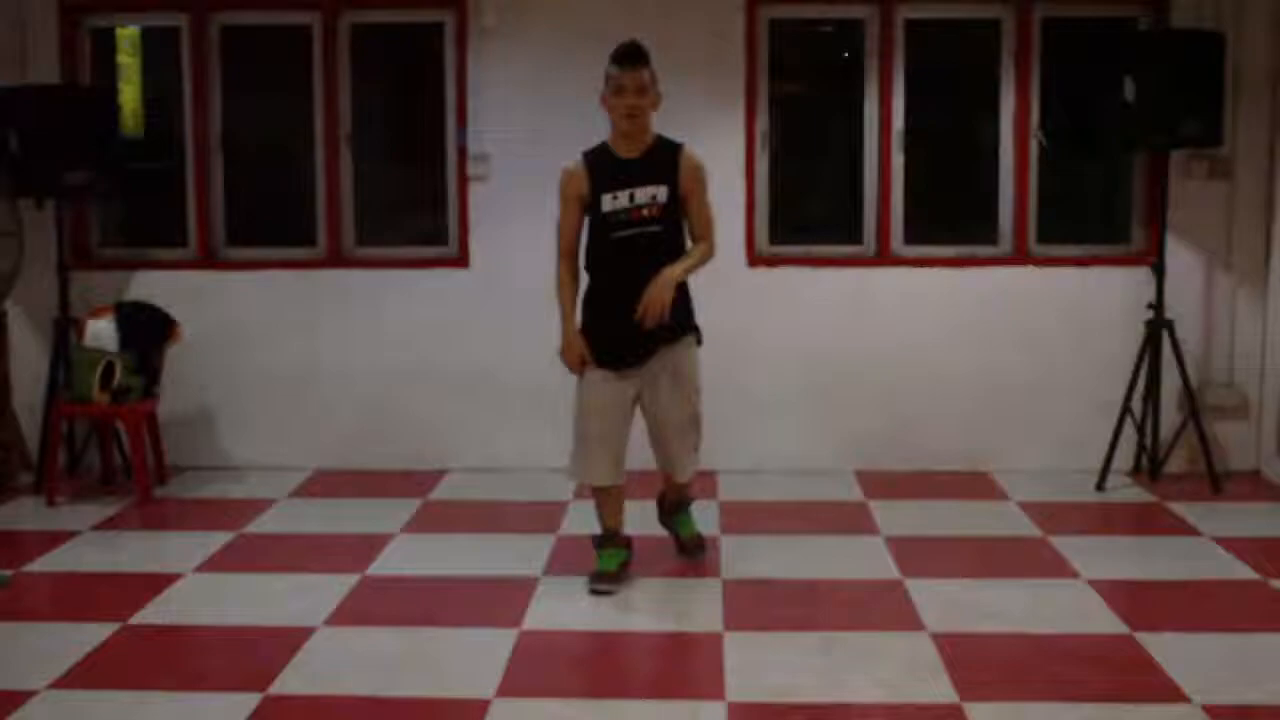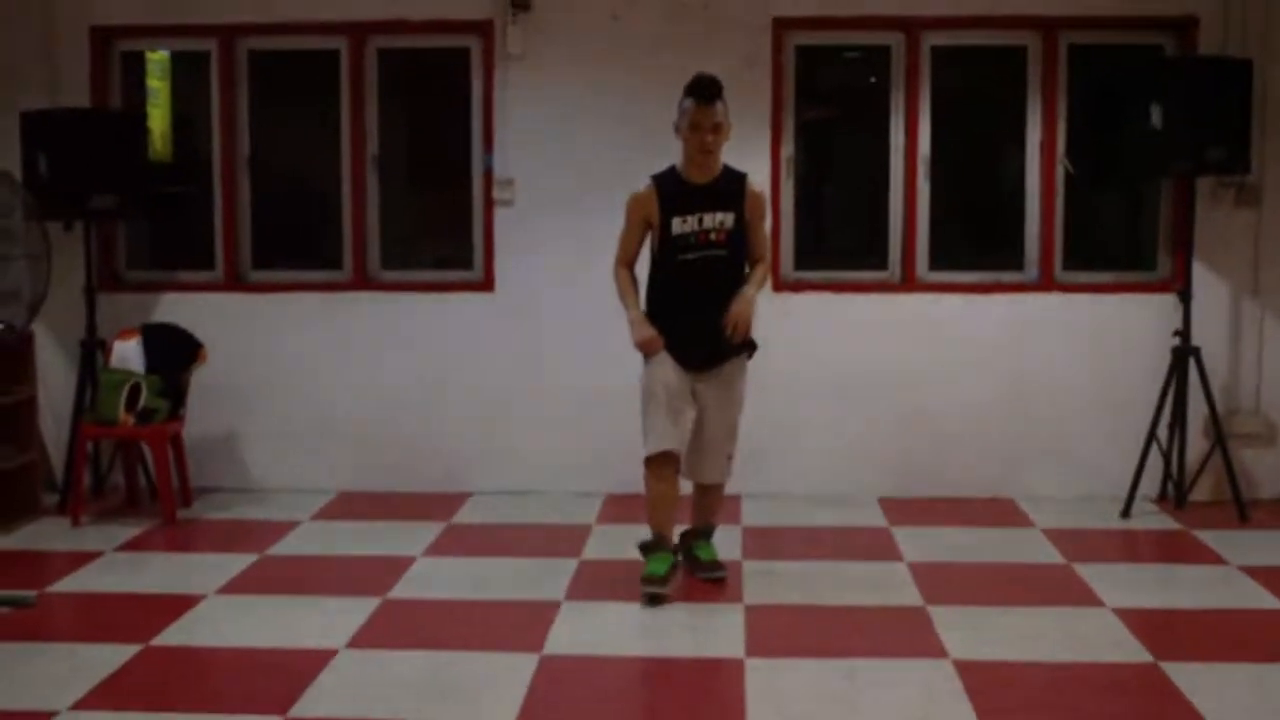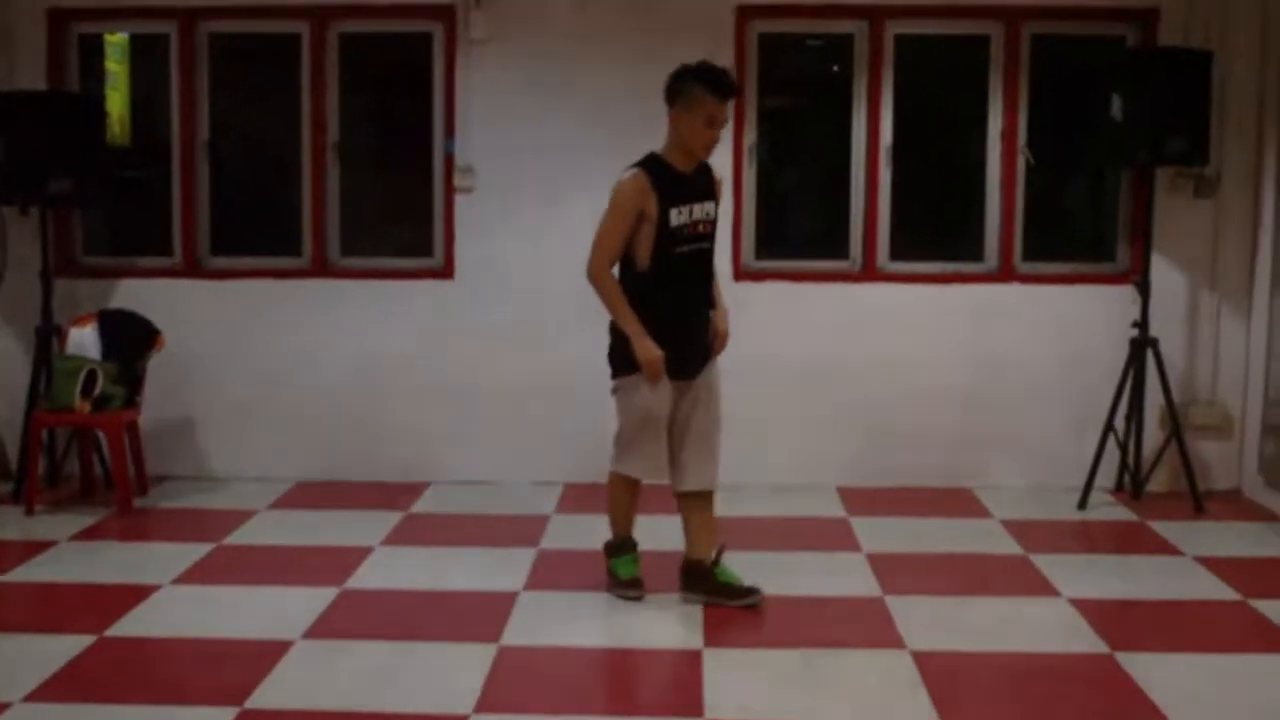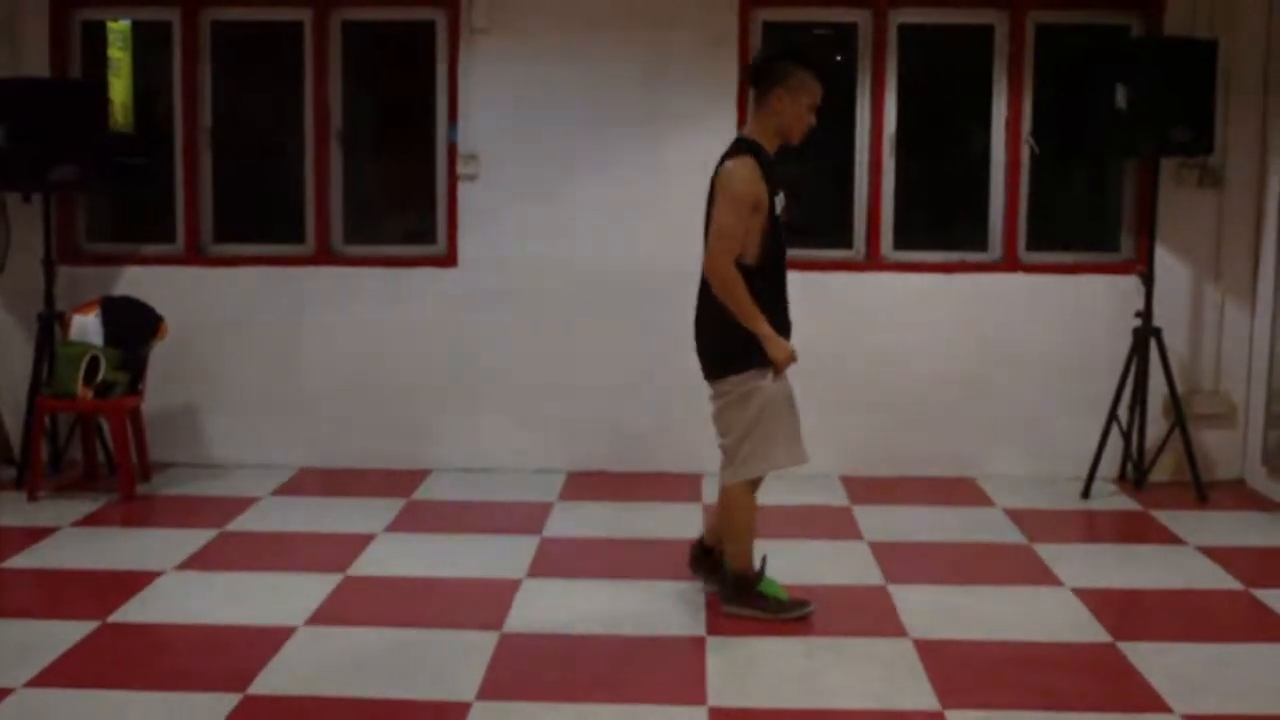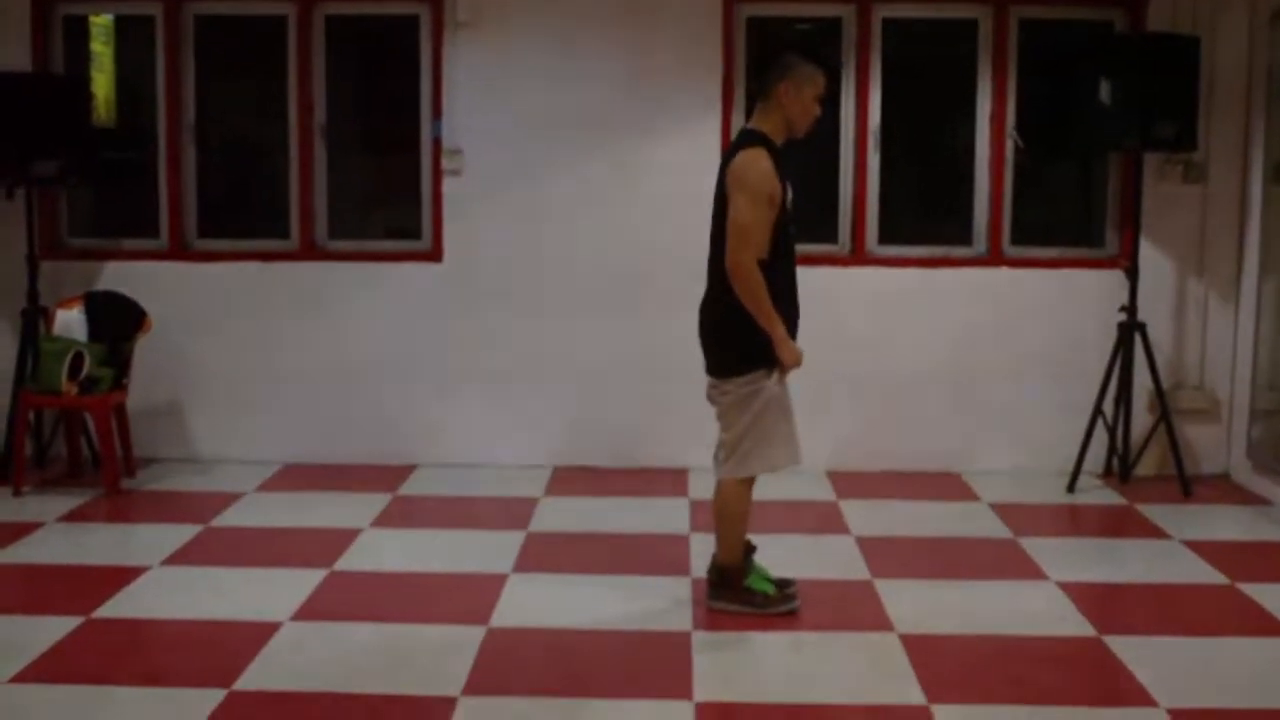
dt=1s
person 1, frame 1
left shoulder: (684, 165)
right shoulder: (580, 174)
left elbow: (705, 243)
right elbow: (567, 257)
left wrist: (671, 274)
right wrist: (567, 329)
left hip: (670, 327)
right hip: (604, 331)
left knee: (679, 439)
right knee: (600, 444)
left ankle: (675, 508)
right ankle: (613, 545)
person 1, frame 2
left shoulder: (747, 195)
right shoulder: (649, 196)
left elbow: (760, 260)
right elbow: (624, 264)
left wrist: (749, 294)
right wrist: (636, 318)
left hip: (724, 346)
right hip: (668, 344)
left knee: (714, 452)
right knee: (662, 449)
left ankle: (700, 539)
right ankle: (660, 549)
person 1, frame 3
left shoulder: (710, 182)
right shoulder: (637, 185)
right elbow: (599, 268)
left wrist: (718, 308)
right wrist: (638, 339)
left hip: (697, 347)
right hip: (647, 350)
left knee: (697, 461)
right knee: (634, 457)
left ankle: (702, 567)
right ankle: (621, 551)
person 1, frame 4
left shoulder: (757, 164)
right shoulder: (743, 170)
right elbow: (719, 268)
left wrist: (769, 333)
right wrist: (769, 336)
left hip: (748, 340)
right hip: (737, 342)
left knee: (755, 456)
right knee: (747, 462)
left ankle: (710, 551)
right ankle: (740, 584)
person 1, frame 5
left shoulder: (757, 155)
right shoulder: (755, 162)
right elbow: (739, 263)
left wrist: (774, 336)
right wrist: (780, 337)
left hip: (748, 337)
right hip: (744, 340)
left knee: (743, 461)
right knee: (740, 463)
left ankle: (736, 563)
right ankle: (728, 580)
